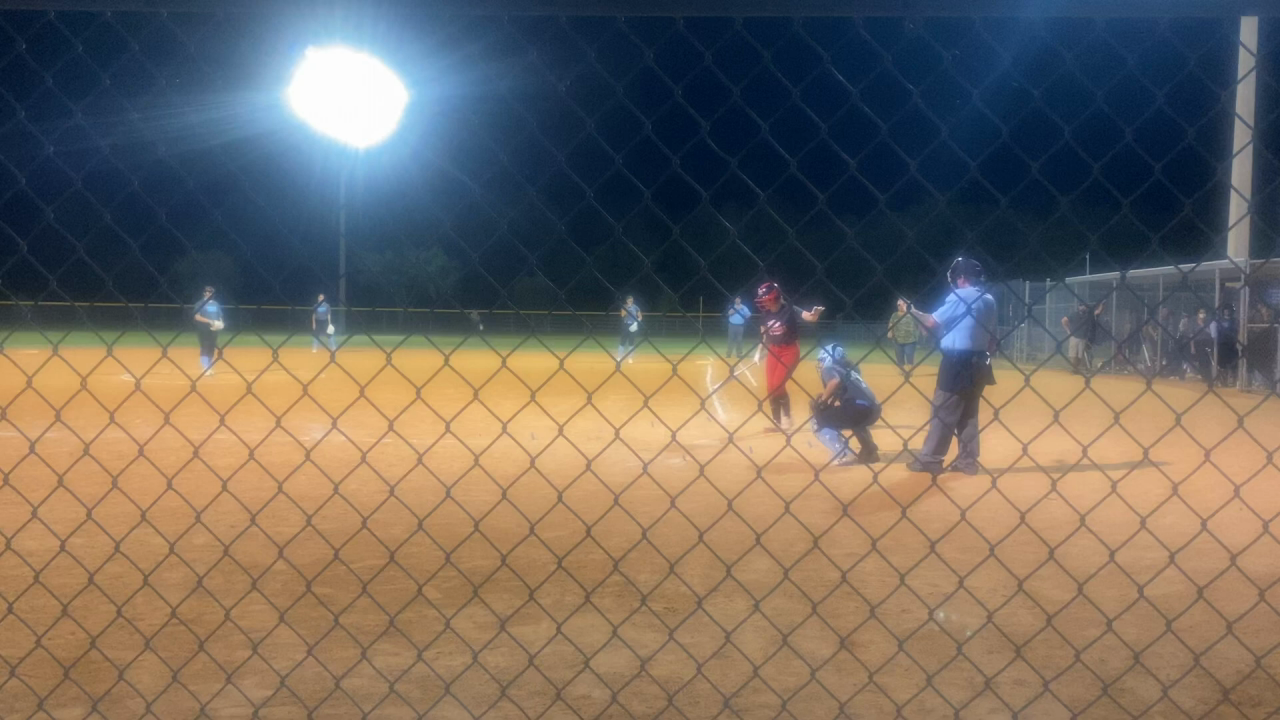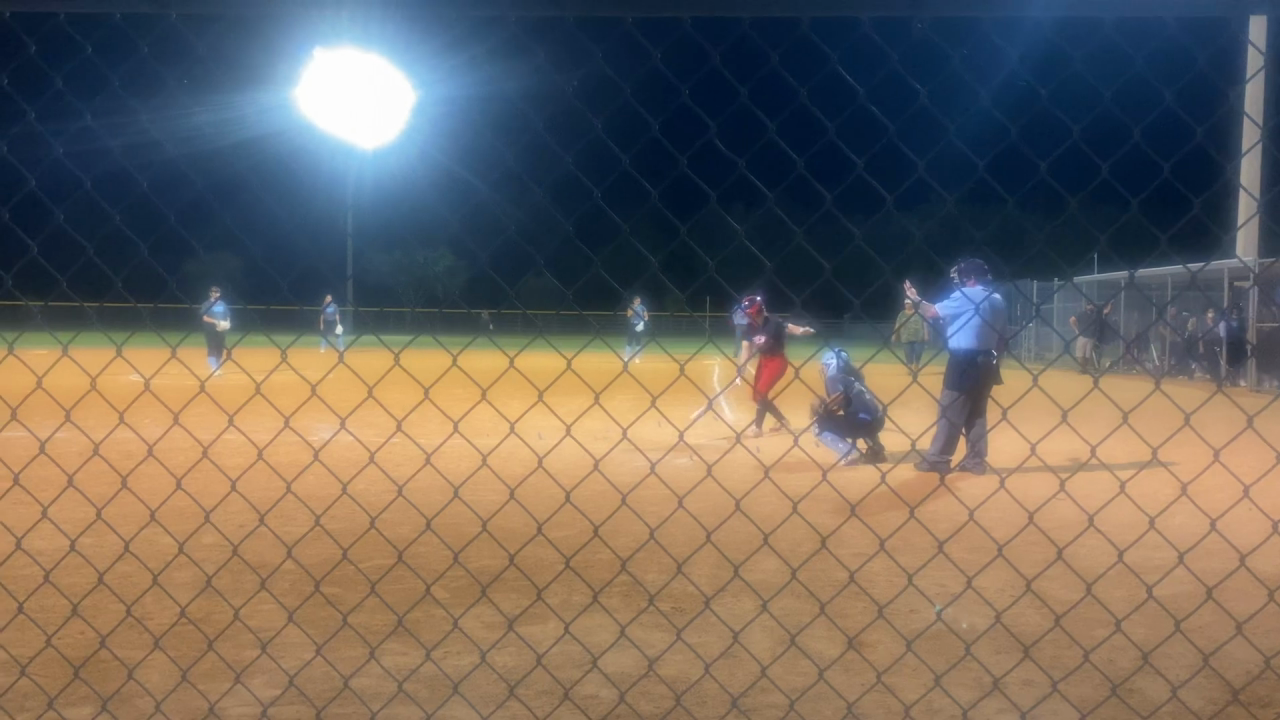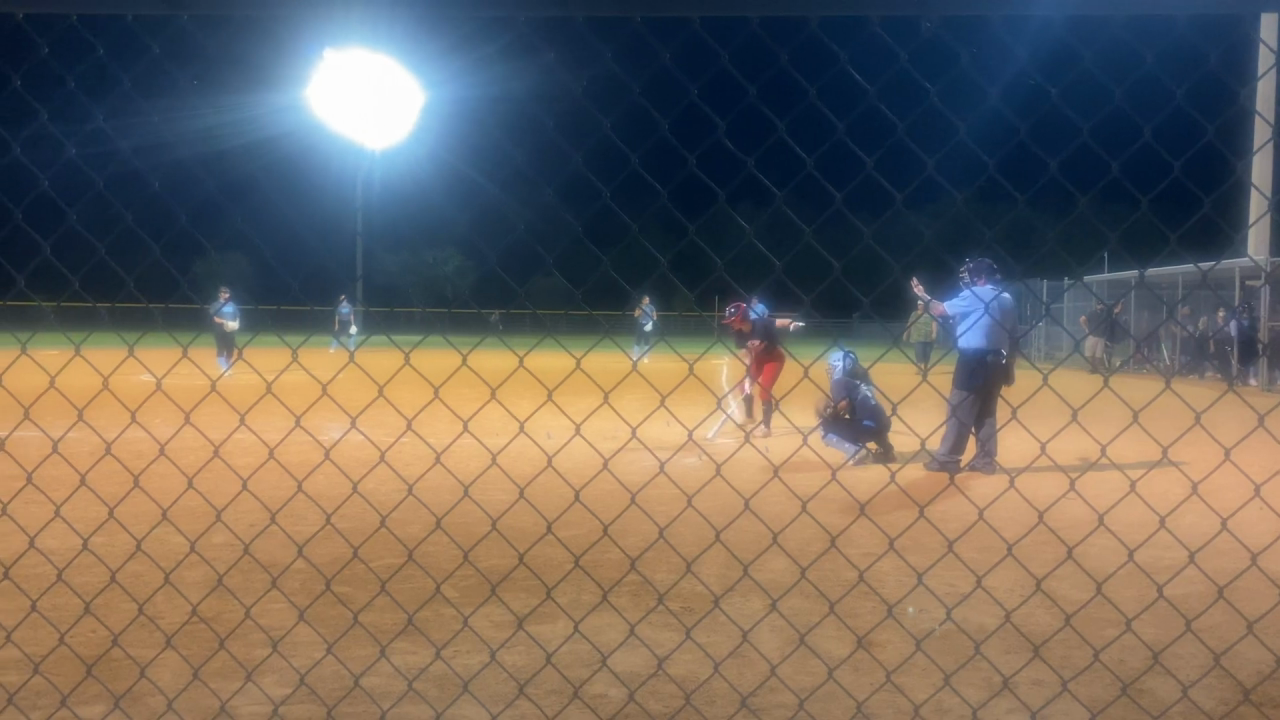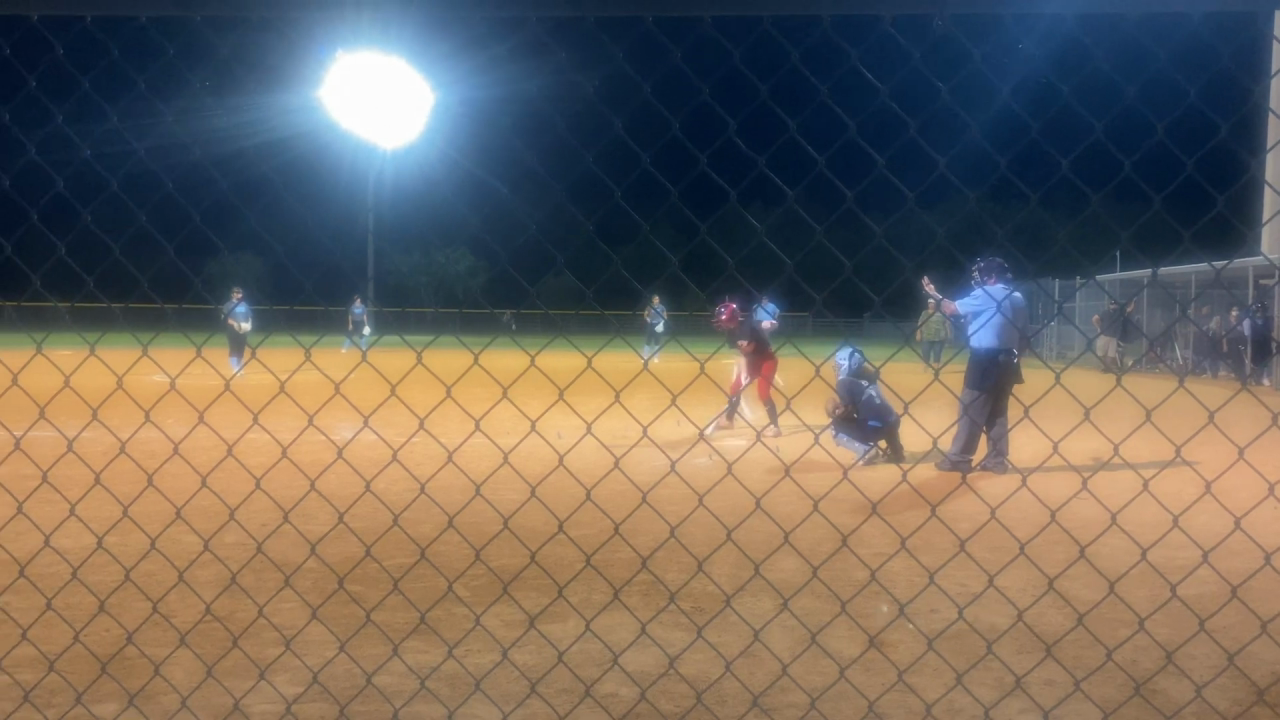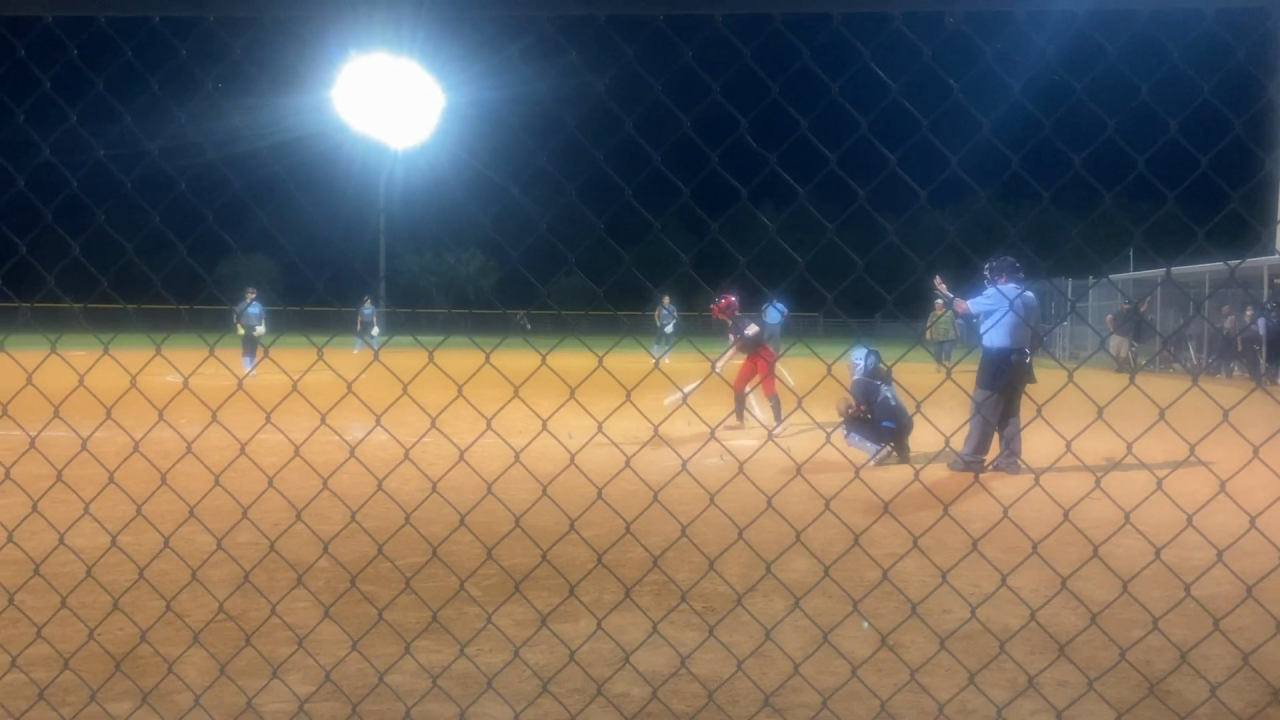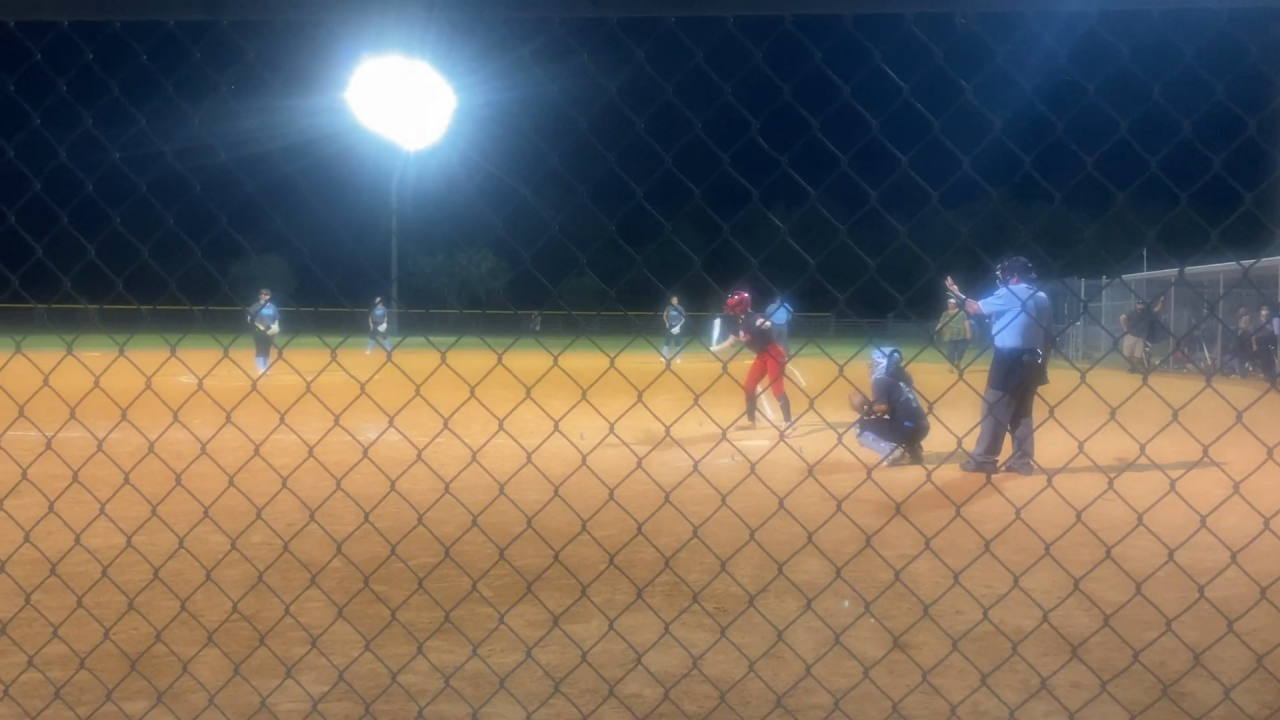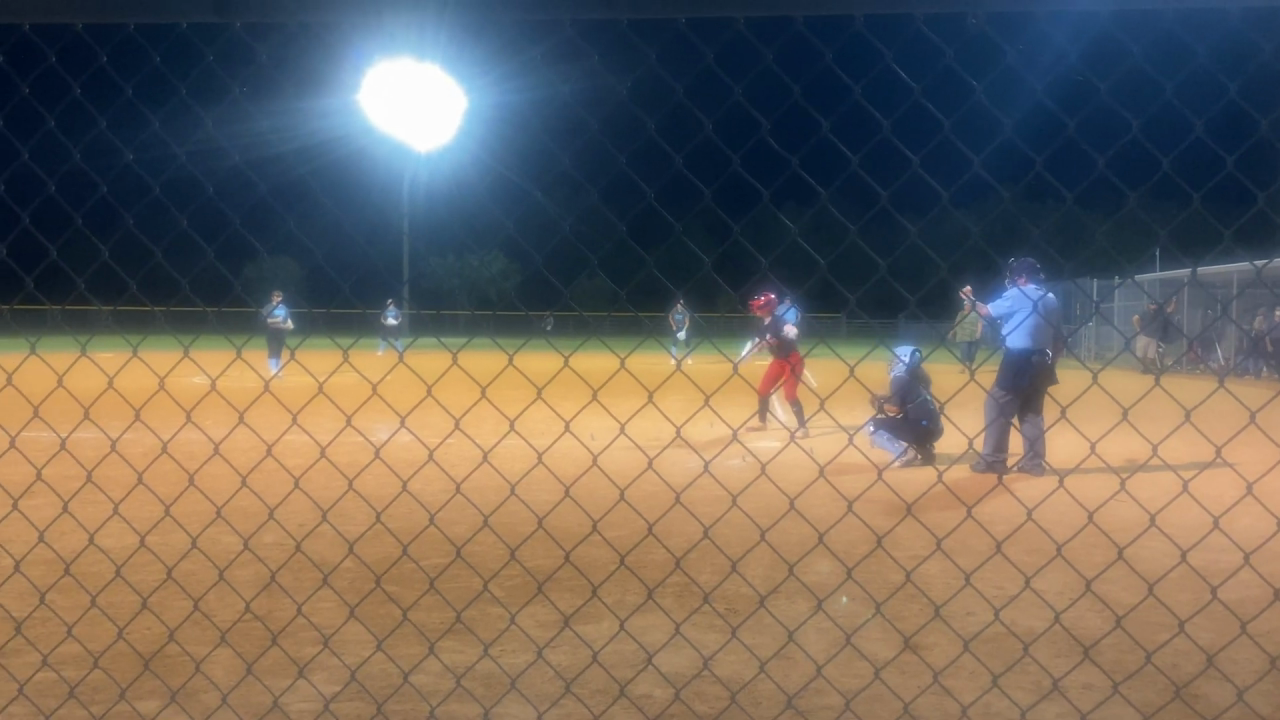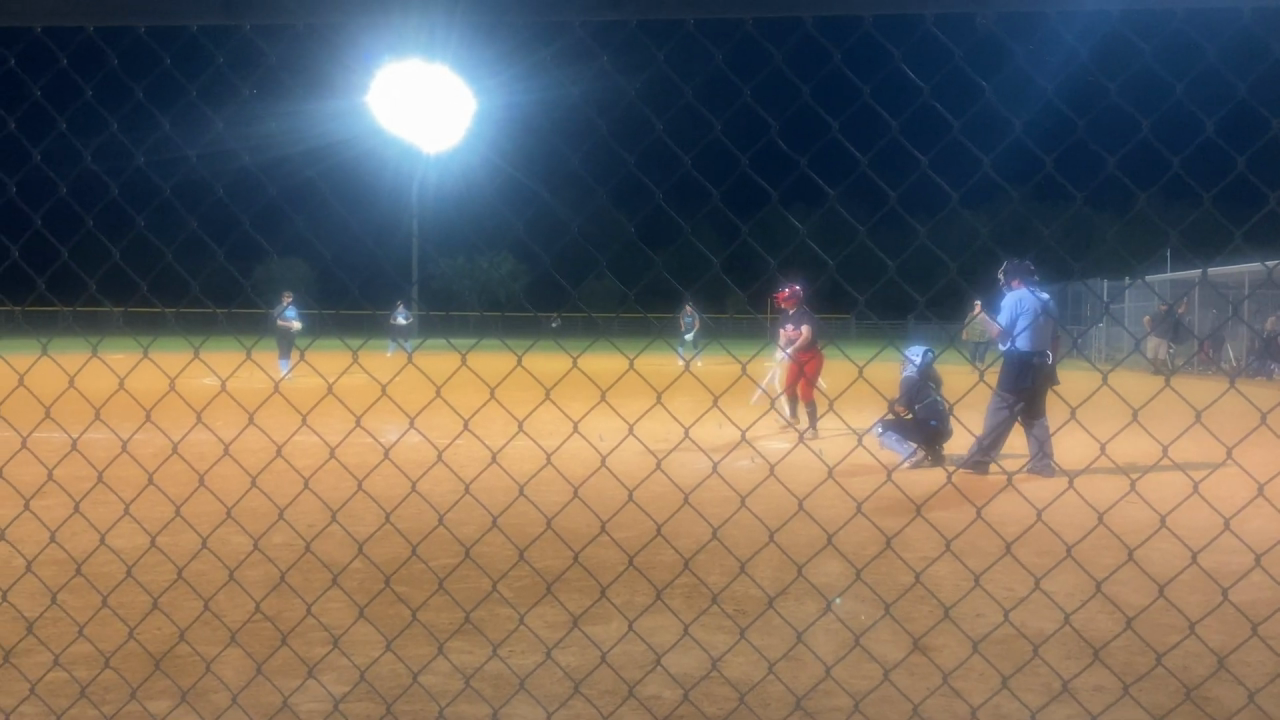
dt=0.3s
person 1, frame 1
left shoulder: (960, 297)
right shoulder: (989, 300)
left elbow: (932, 323)
right elbow: (992, 338)
left wrist: (912, 311)
left hip: (957, 362)
right hip: (978, 362)
left knee: (943, 412)
right knee: (969, 413)
left ankle: (930, 459)
right ankle: (968, 460)
person 1, frame 2
left shoulder: (965, 295)
right shoulder: (998, 300)
left elbow: (932, 312)
right elbow: (1001, 337)
left wrist: (915, 299)
right wrist: (993, 362)
left hip: (964, 362)
right hip: (986, 362)
left knee: (950, 411)
right knee: (976, 413)
left ankle: (938, 459)
right ankle: (975, 460)
person 1, frame 3
left shoulder: (975, 295)
right shoulder: (1007, 300)
left elbow: (940, 310)
right elbow: (1013, 337)
left wrist: (923, 296)
right wrist: (1009, 366)
left hip: (973, 361)
right hip: (996, 362)
left knee: (960, 411)
right knee: (986, 413)
left ankle: (947, 459)
right ankle: (985, 459)
person 1, frame 4
left shoulder: (986, 294)
right shoulder: (1019, 299)
left elbow: (951, 309)
right elbow: (1024, 336)
left wrist: (934, 294)
right wrist: (1015, 361)
left hip: (985, 361)
right hip: (1007, 361)
left knee: (971, 410)
right knee: (998, 412)
left ankle: (959, 458)
right ankle: (997, 459)
person 1, frame 5
left shoulder: (998, 293)
right shoulder: (1031, 298)
left elbow: (963, 308)
right elbow: (1036, 336)
left wrist: (946, 293)
right wrist: (1027, 360)
left hip: (997, 360)
right hip: (1020, 361)
left knee: (983, 410)
right knee: (1010, 412)
left ankle: (971, 458)
right ankle: (1009, 459)
person 1, frame 6
left shoulder: (1009, 293)
right shoulder: (1043, 299)
left elbow: (975, 309)
right elbow: (1049, 337)
left wrist: (957, 294)
right wrist: (1042, 363)
left hip: (1009, 360)
right hip: (1032, 361)
left knee: (995, 410)
right knee: (1022, 412)
left ankle: (984, 459)
right ankle: (1022, 460)
person 1, frame 7
left shoulder: (1017, 295)
right shoulder: (1051, 299)
left elbow: (987, 313)
right elbow: (1058, 338)
left wrist: (971, 299)
right wrist: (1051, 363)
left hip: (1018, 362)
right hip: (1041, 362)
left knee: (997, 408)
right knee: (1033, 413)
left ankle: (992, 459)
right ankle: (1034, 461)
person 1, frame 8
left shoulder: (1015, 298)
right shoulder: (1047, 300)
left elbow: (998, 332)
right elbow: (1055, 338)
right wrist: (1050, 363)
left hip: (1018, 364)
right hip: (1041, 364)
left knee: (1000, 412)
right knee: (1036, 414)
left ankle: (979, 458)
right ankle: (1043, 463)
